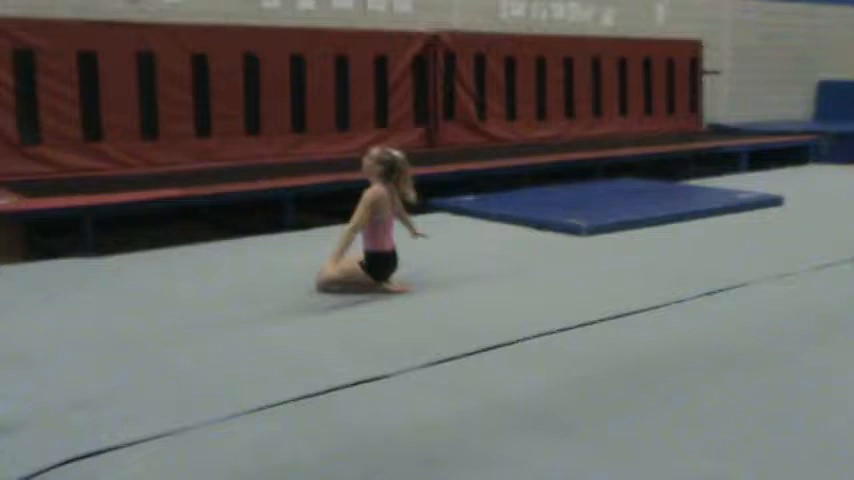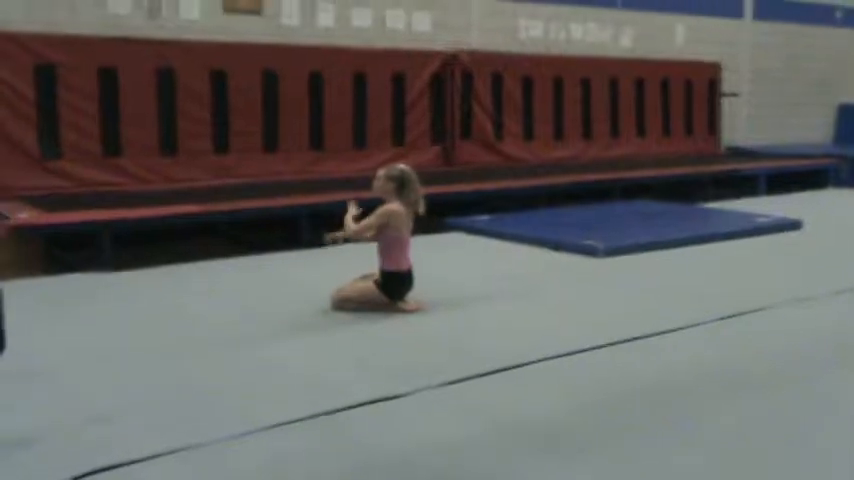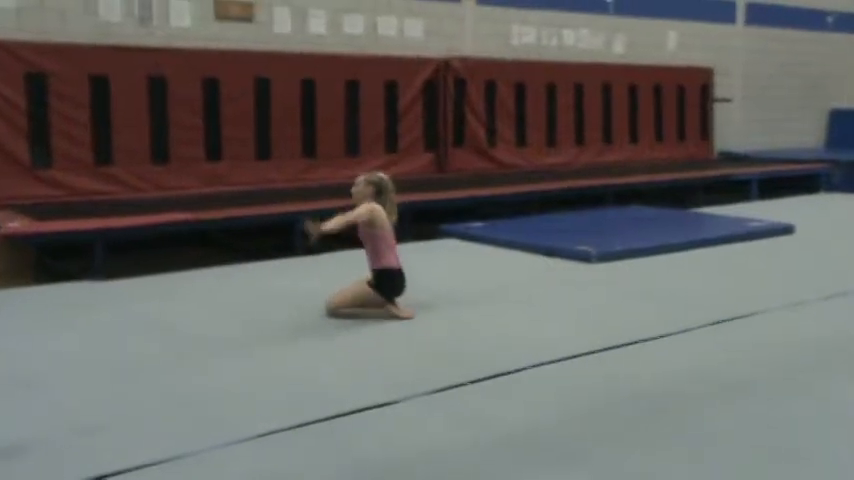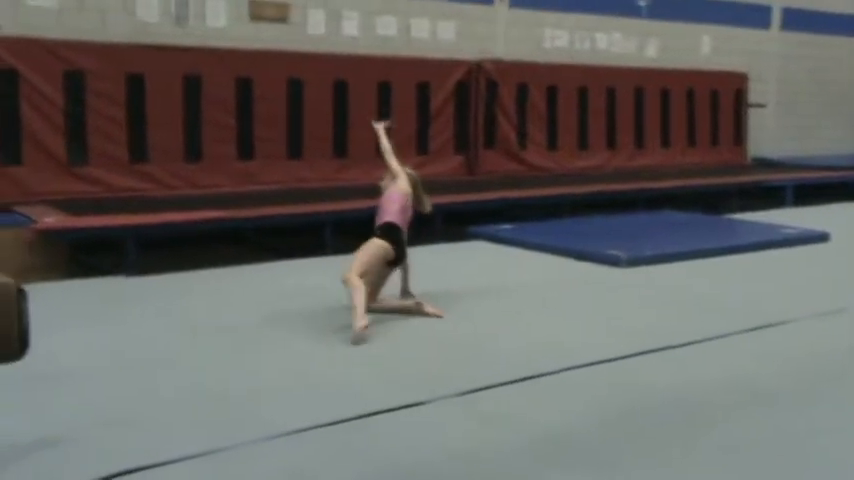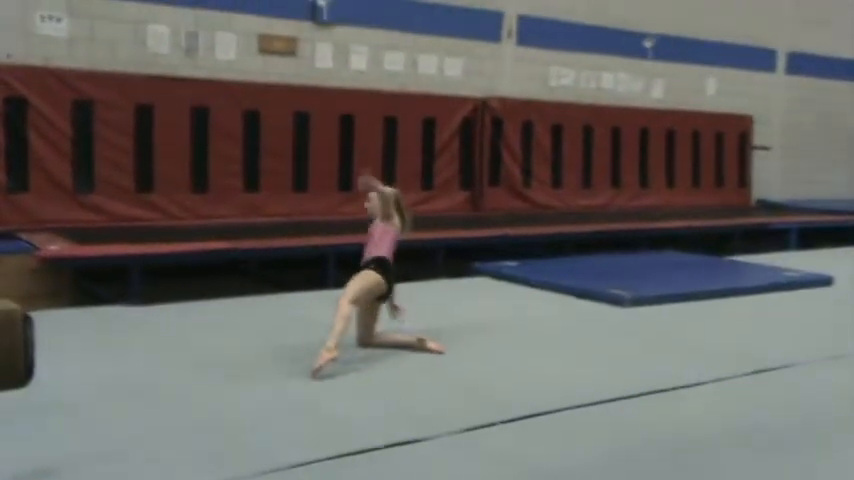
dt=0.4s
person 1, frame 1
left shoulder: (373, 194)
right shoulder: (389, 190)
left elbow: (353, 228)
right elbow: (400, 213)
left wrist: (332, 262)
right wrist: (413, 230)
left hip: (379, 261)
right hip: (387, 257)
left knee: (323, 281)
left ankle: (380, 286)
right ankle: (379, 281)
person 1, frame 2
left shoulder: (389, 210)
right shoulder: (401, 208)
left elbow: (351, 232)
right elbow: (372, 236)
left wrist: (350, 214)
right wrist: (341, 235)
left hip: (393, 280)
right hip: (400, 276)
left knee: (338, 299)
right knee: (348, 287)
left ankle: (395, 304)
right ankle: (393, 298)
person 1, frame 3
left shoulder: (370, 209)
right shoulder: (379, 212)
left elbow: (347, 218)
left wrist: (322, 228)
left hip: (386, 280)
right hip: (393, 278)
left knee: (332, 306)
right knee: (343, 297)
left ankle: (387, 310)
right ankle: (385, 306)
person 1, frame 4
left shoulder: (402, 181)
right shoulder: (406, 204)
left elbow: (388, 153)
right elbow: (404, 247)
left wrist: (379, 130)
right wrist: (405, 287)
left hip: (387, 236)
right hip: (394, 239)
left knee: (351, 276)
right knee: (368, 301)
left ankle: (359, 319)
right ankle: (414, 306)
person 1, frame 5
left shoulder: (389, 215)
right shoulder: (380, 221)
left elbow: (387, 196)
left wrist: (373, 184)
right wrist: (392, 300)
left hip: (378, 270)
right hip: (374, 271)
left knee: (346, 299)
right knee: (365, 338)
left ankle: (330, 348)
right ankle: (416, 342)
